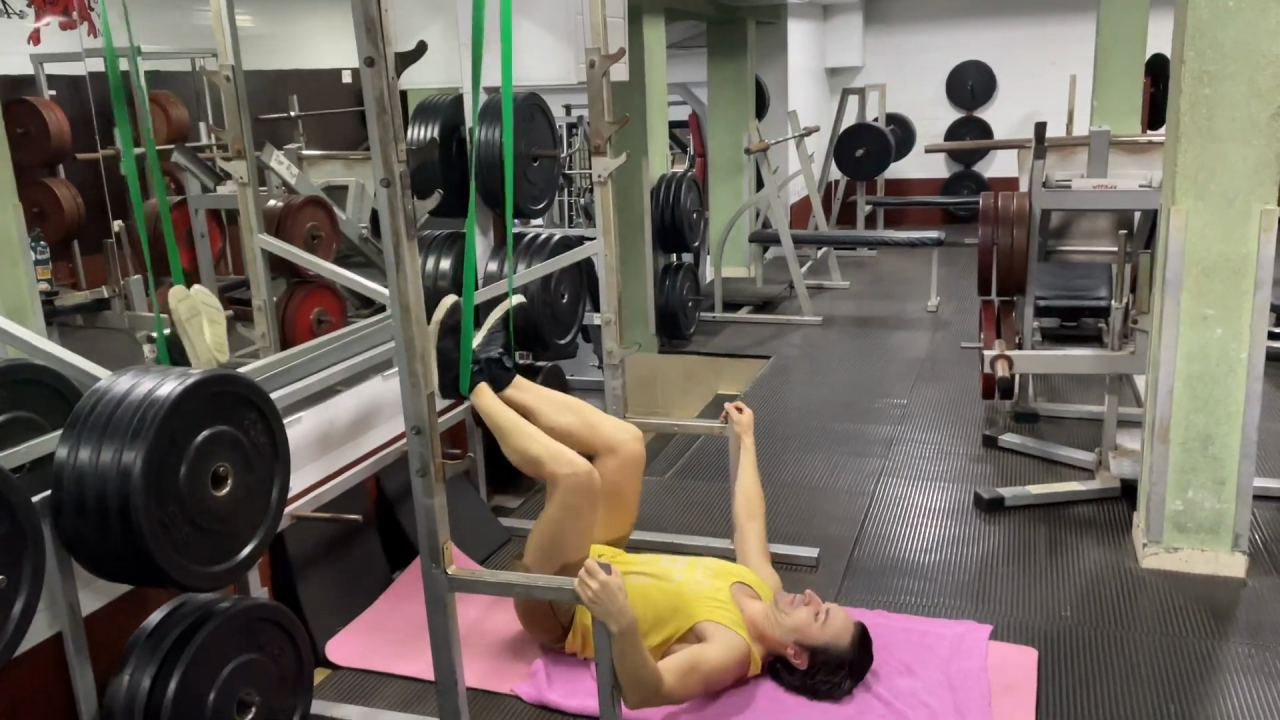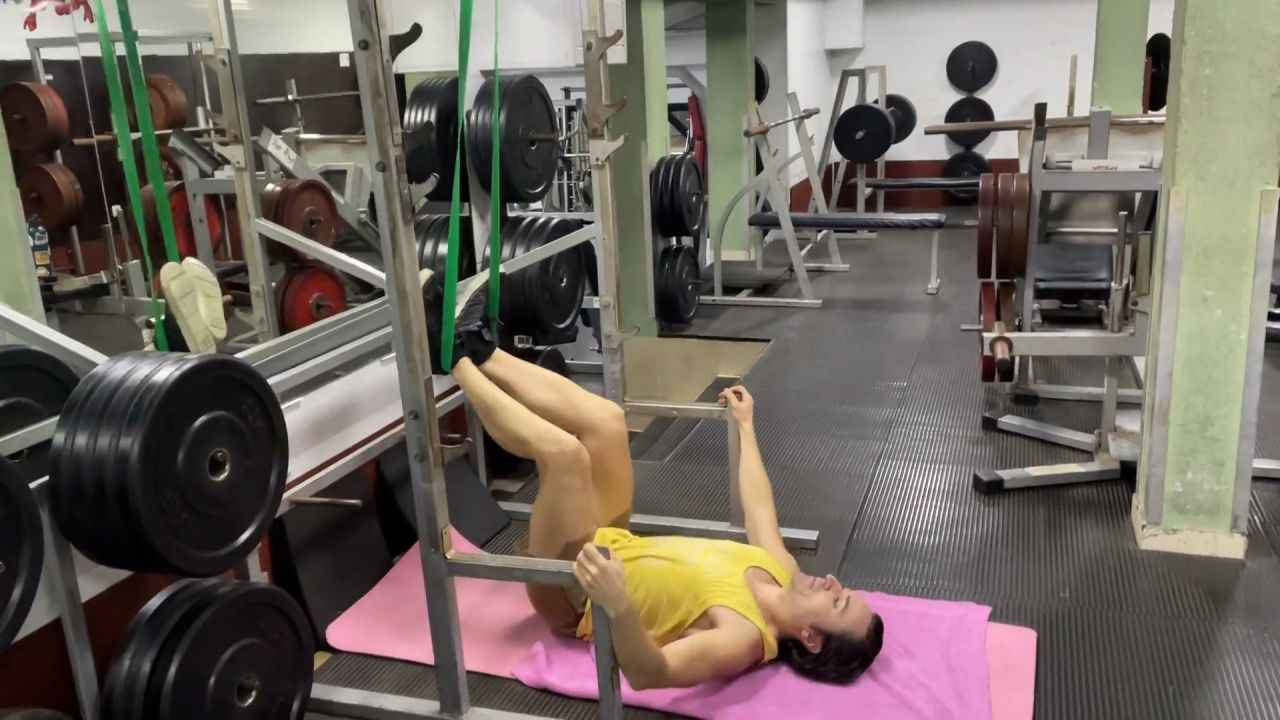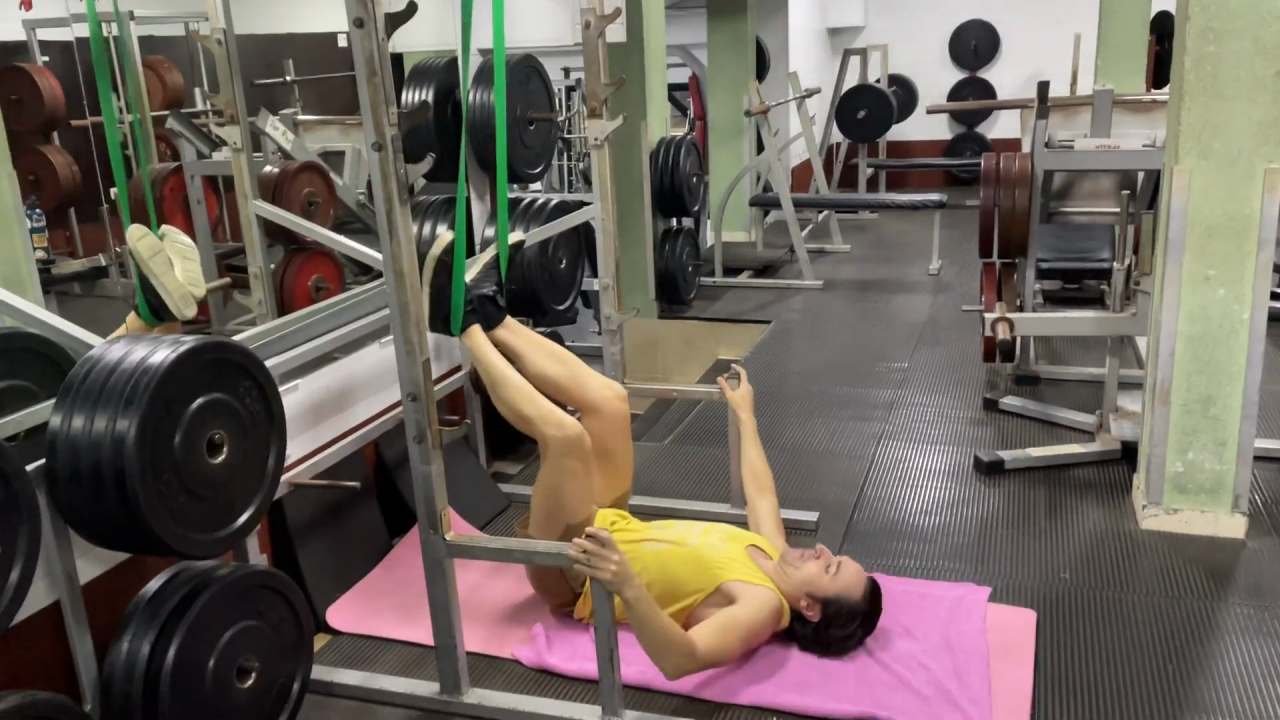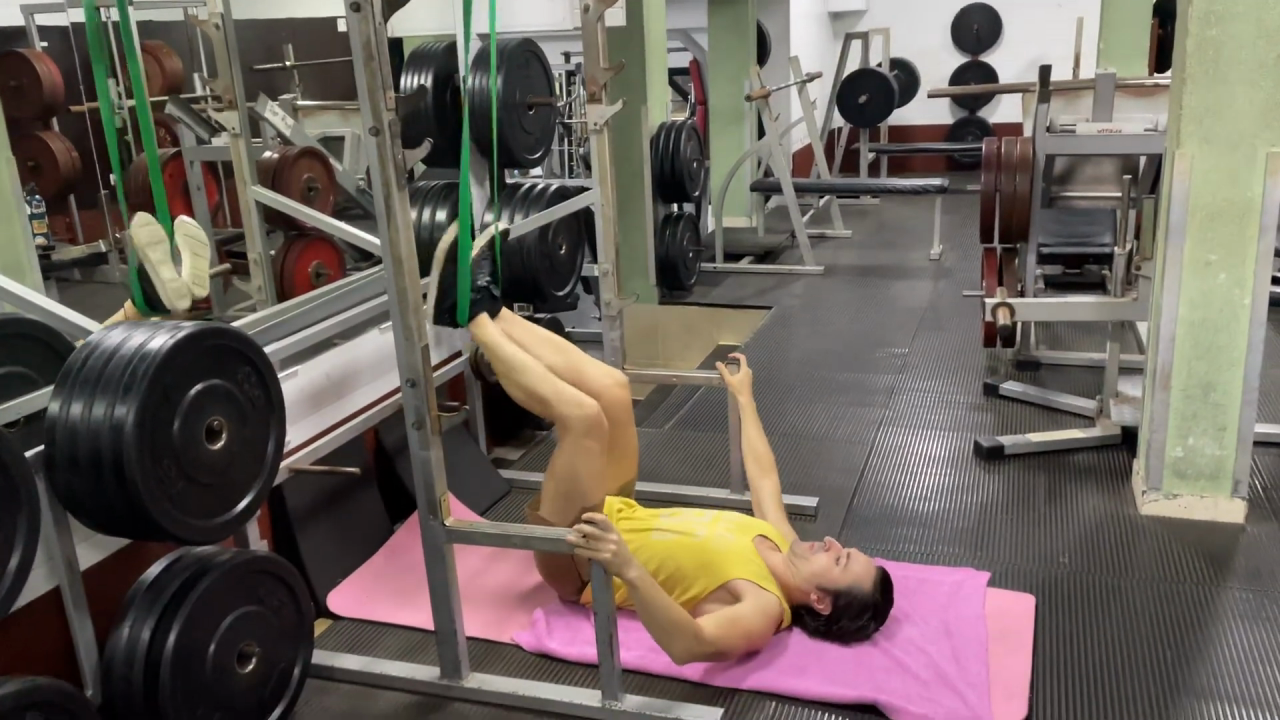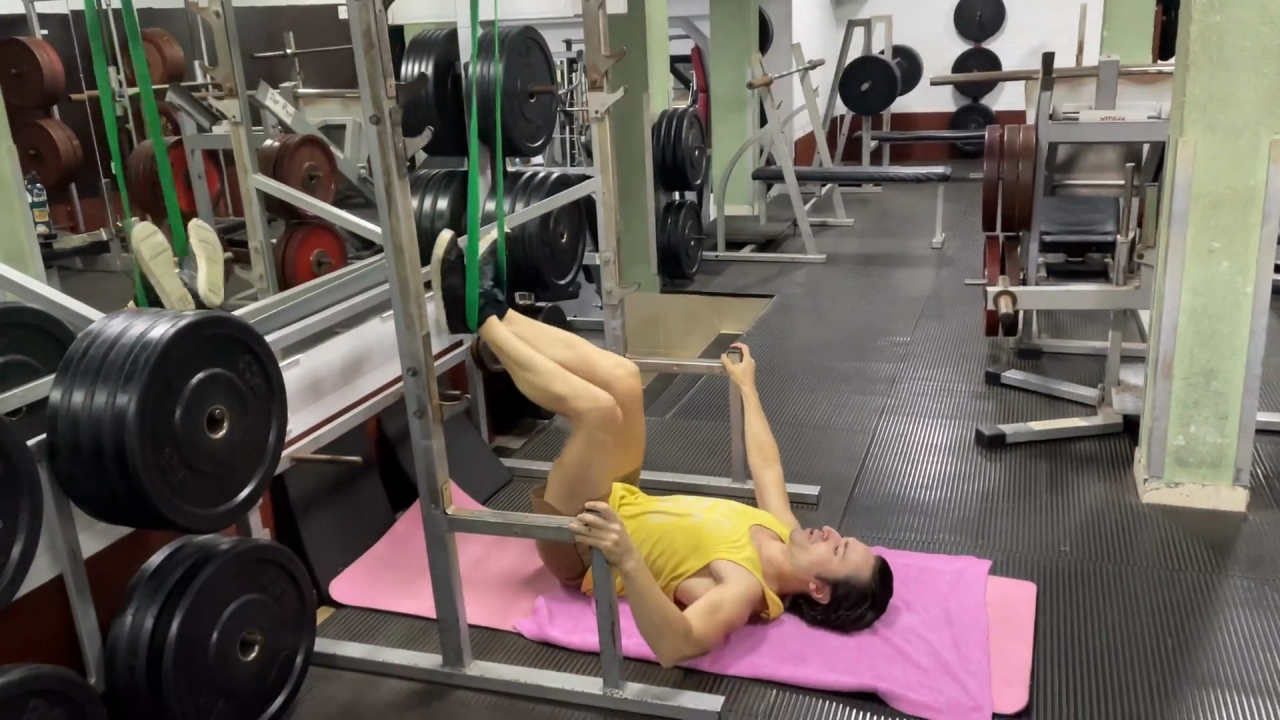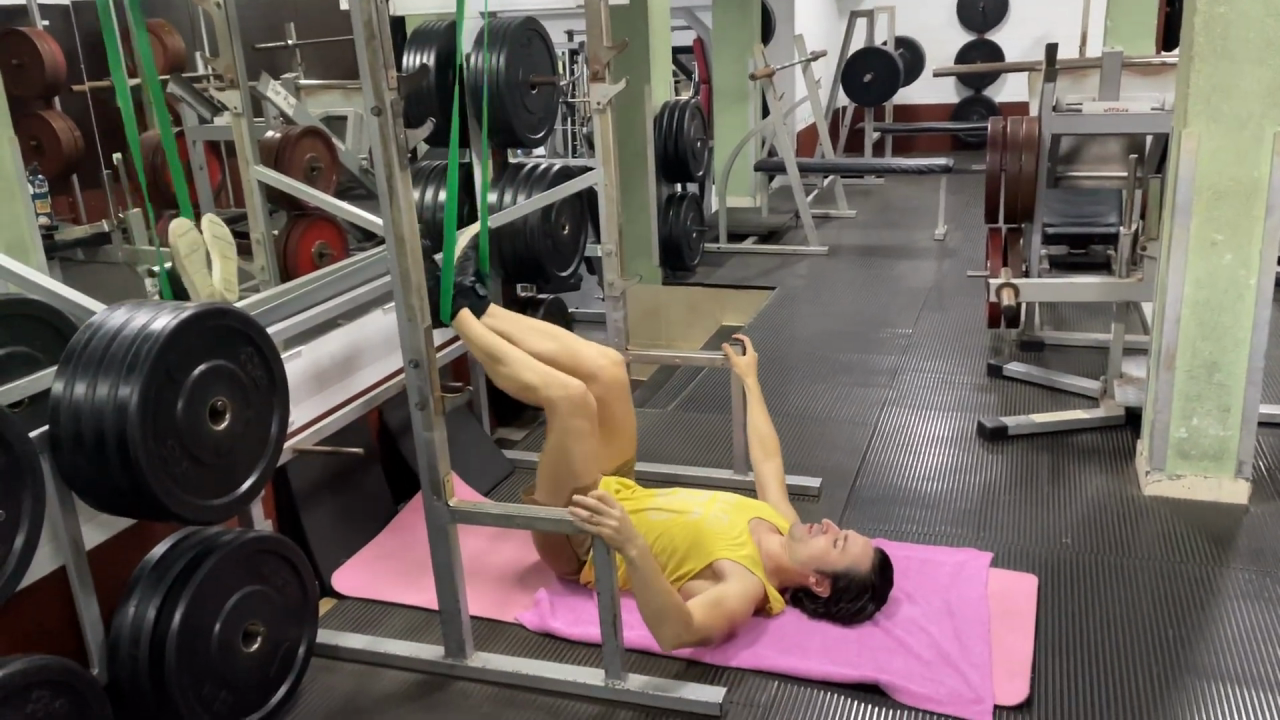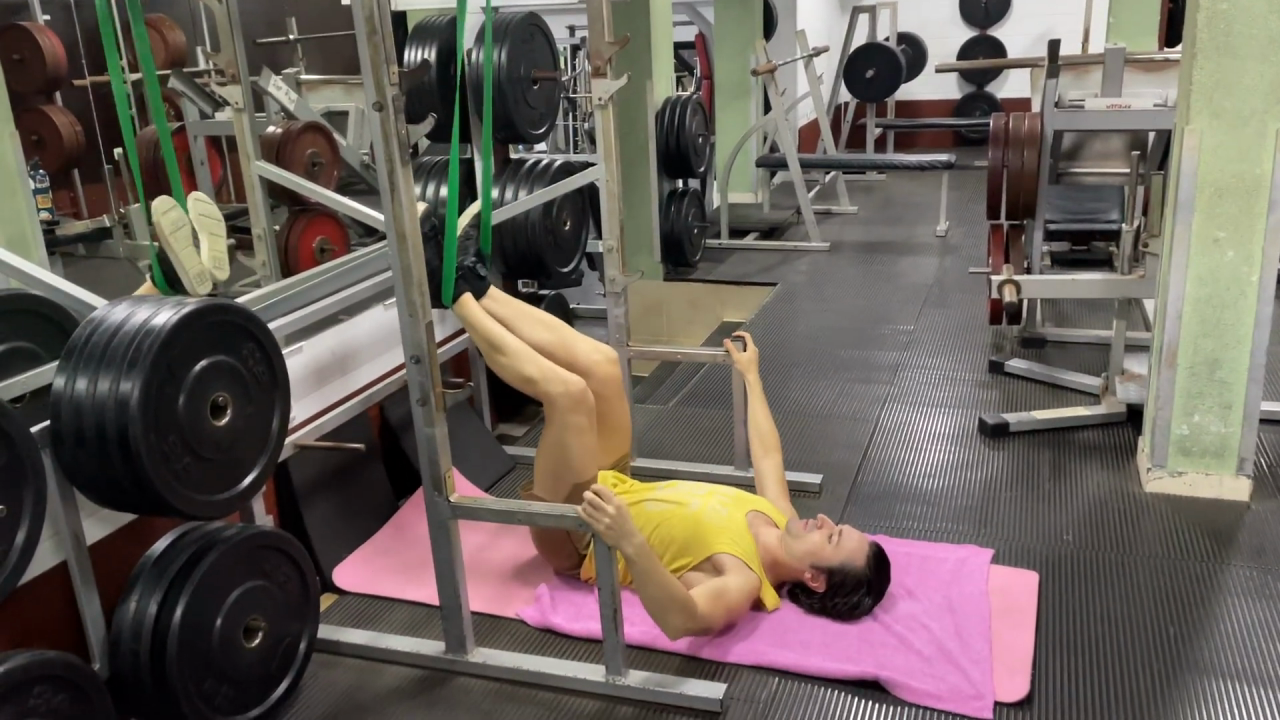
dt=0.3s
person 1, frame 1
left shoulder: (734, 651)
right shoulder: (765, 590)
left elbow: (644, 693)
right elbow: (750, 524)
left wrist: (621, 622)
right wrist: (746, 442)
left hip: (561, 612)
right hip: (595, 563)
left knee: (575, 473)
right knee: (625, 441)
left ankle: (471, 381)
right ankle: (496, 376)
person 1, frame 2
left shoulder: (746, 635)
right shoulder: (780, 570)
left elbow: (648, 674)
right elbow: (760, 507)
left wrist: (619, 607)
right wrist: (746, 427)
left hip: (572, 596)
right hip: (605, 545)
left knee: (562, 451)
right knee: (605, 420)
left ankle: (458, 357)
right ankle: (478, 350)
person 1, frame 3
left shoulder: (764, 607)
right shoulder: (775, 558)
left elbow: (679, 660)
right elbow: (762, 494)
left wrist: (626, 587)
right wrist: (744, 414)
left hip: (573, 574)
right hip: (607, 528)
left knee: (564, 433)
right knee: (609, 400)
left ankle: (466, 323)
right ankle: (489, 316)
person 1, frame 4
left shoulder: (765, 607)
right shoulder: (781, 547)
left elbow: (688, 644)
right elbow: (765, 477)
left wrist: (628, 569)
right wrist: (744, 398)
left hip: (579, 560)
right hip: (614, 516)
left knee: (582, 414)
right knee: (610, 388)
left ankle: (471, 313)
right ankle: (485, 307)
person 1, frame 5
left shoulder: (748, 587)
right shoulder: (784, 537)
left elbow: (675, 646)
right elbow: (768, 468)
left wrist: (628, 560)
right wrist: (747, 388)
left hip: (579, 544)
right hip: (616, 504)
left knee: (599, 407)
right knee: (622, 380)
left ankle: (482, 317)
right ankle: (492, 310)
person 1, frame 6
left shoulder: (747, 584)
right shoulder: (782, 528)
left elbow: (677, 630)
right elbow: (768, 463)
left wrist: (632, 548)
right wrist: (750, 382)
left hip: (578, 540)
right hip: (613, 497)
left knee: (569, 395)
right knee: (604, 367)
left ankle: (456, 310)
right ankle: (472, 303)
person 1, frame 7
left shoulder: (746, 582)
right shoulder: (781, 525)
left elbow: (682, 620)
right elbow: (768, 457)
left wrist: (629, 543)
right wrist: (751, 376)
left hip: (578, 539)
right hip: (610, 494)
left knee: (568, 390)
right knee: (600, 363)
left ankle: (455, 291)
right ankle: (473, 285)
